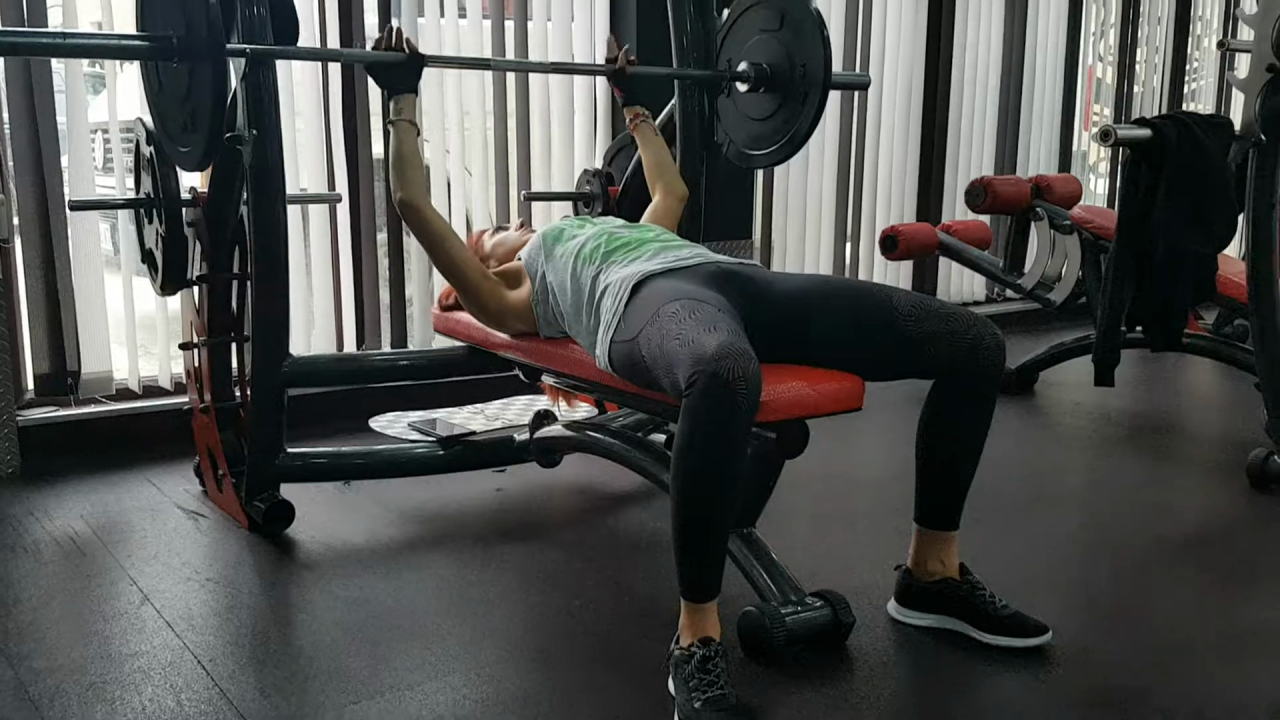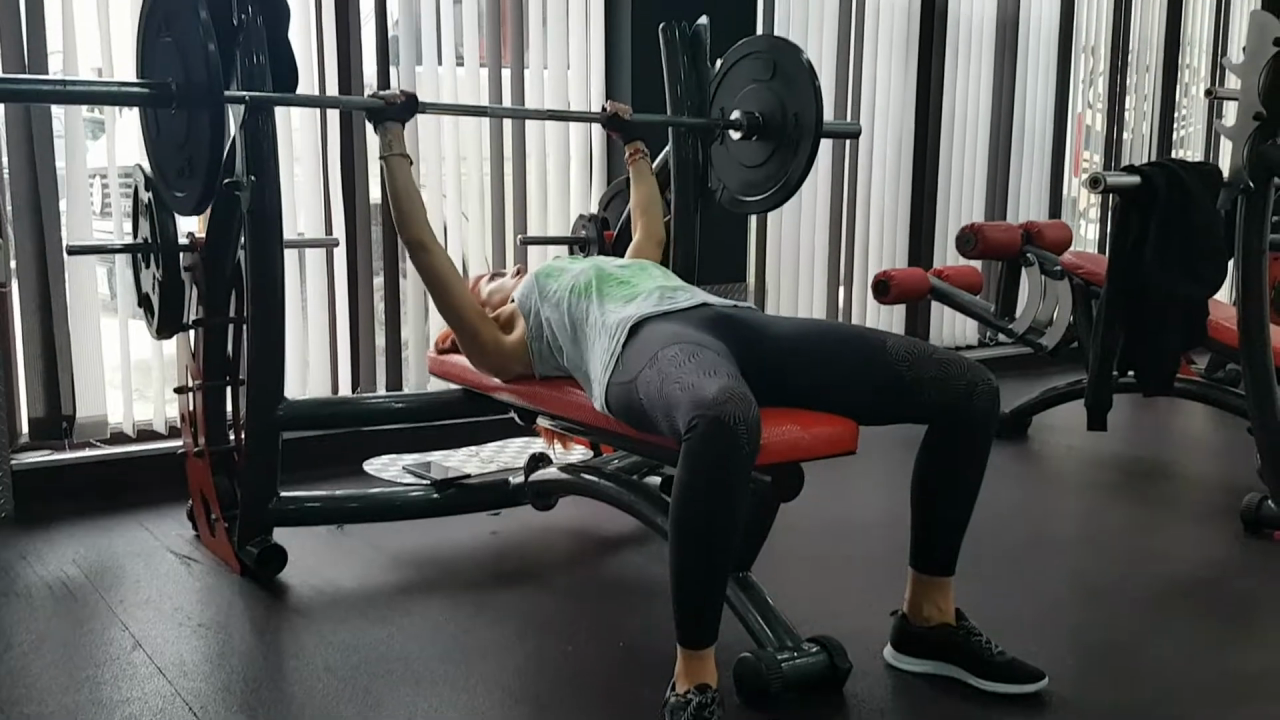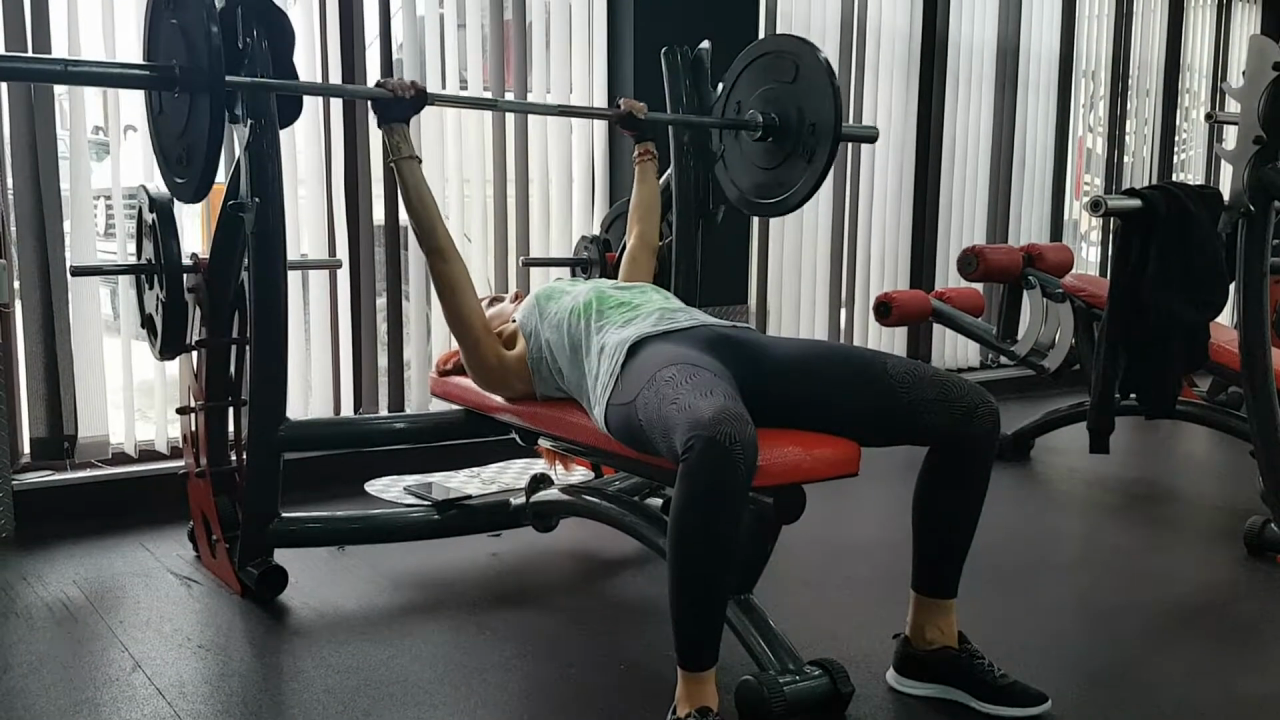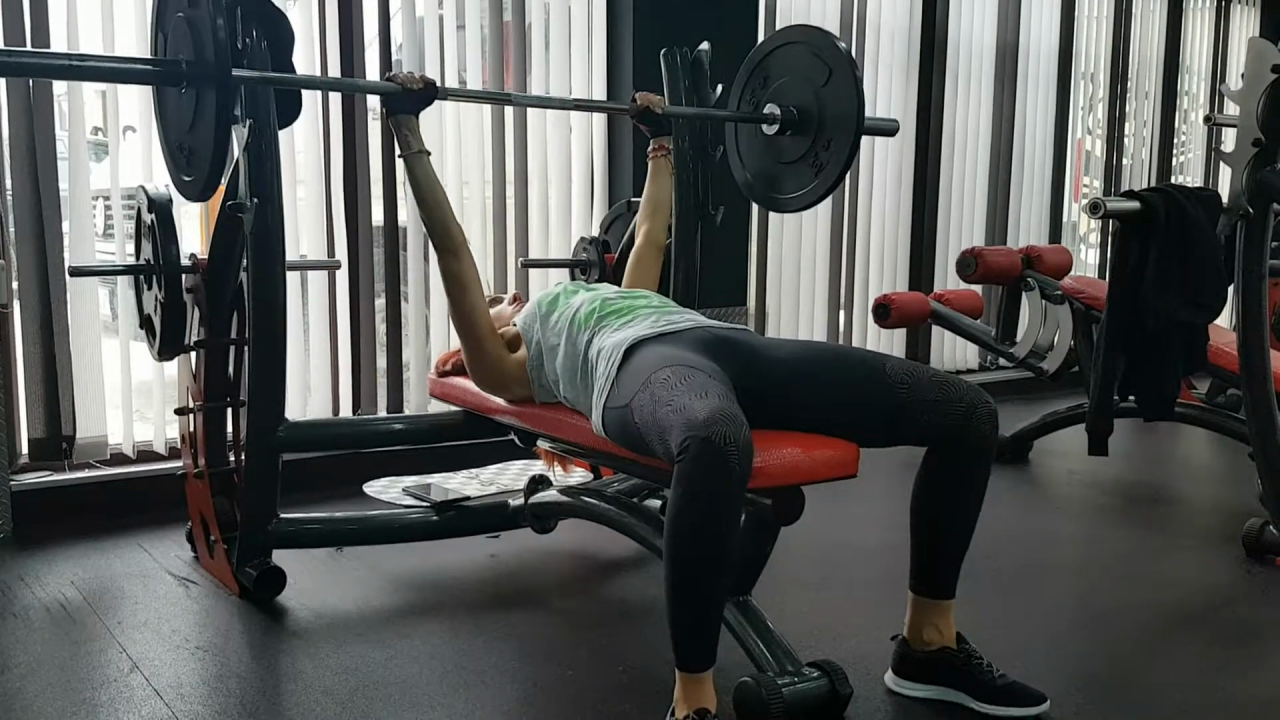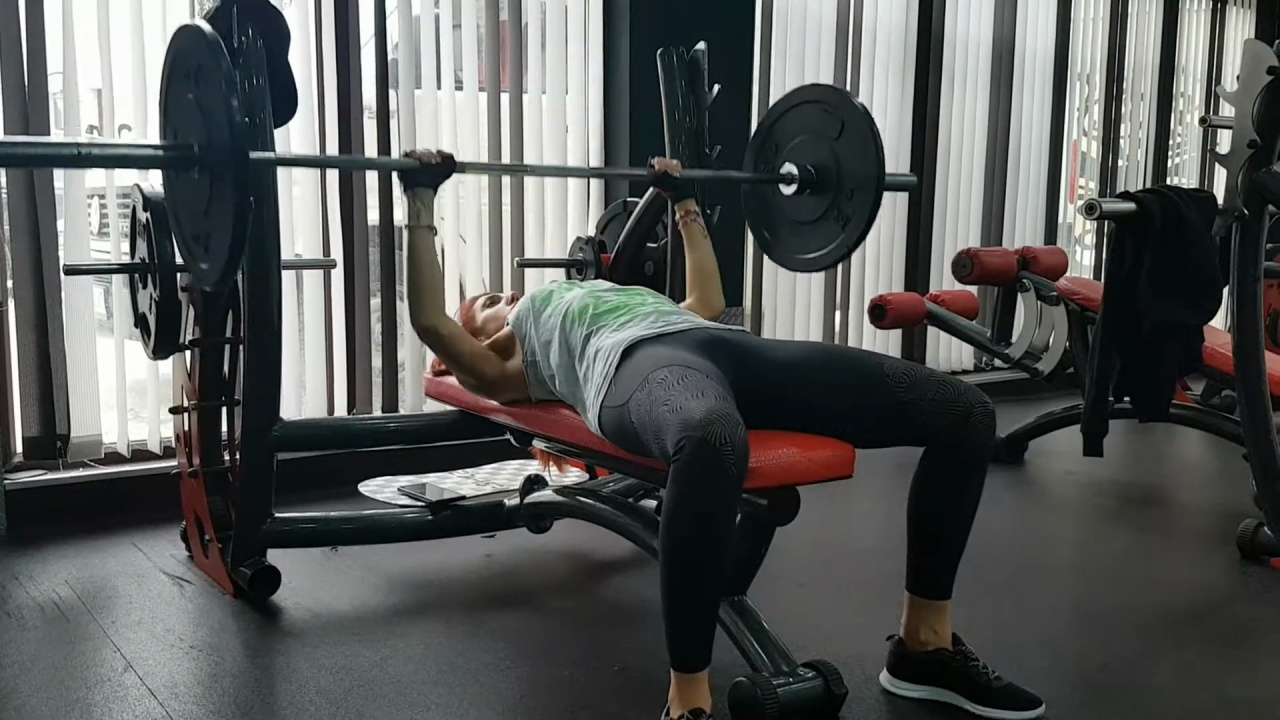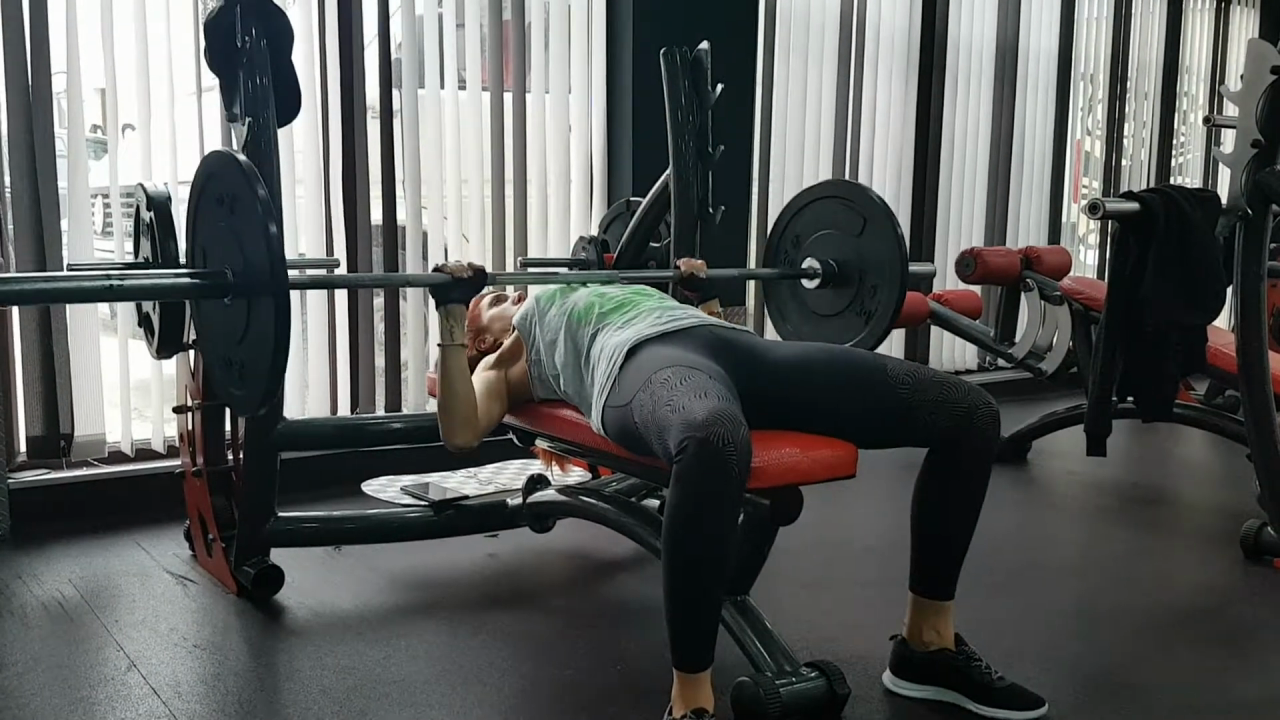
dt=0.7s
person 1, frame 1
left shoulder: (602, 232)
right shoulder: (513, 300)
left elbow: (672, 191)
right elbow: (415, 206)
left wrist: (633, 105)
right wrist: (402, 98)
right hip: (649, 297)
left knee: (972, 345)
right knee: (724, 372)
left ankle: (931, 574)
right ankle: (696, 640)
person 1, frame 2
left shoulder: (588, 286)
right shoulder: (504, 347)
left elbow: (650, 237)
right elbow: (422, 245)
left wrist: (633, 145)
right wrist: (392, 137)
left knee: (968, 389)
right knee: (724, 420)
left ankle: (928, 620)
person 1, frame 3
left shoulder: (592, 306)
right shoulder: (506, 367)
left elbow: (641, 241)
right elbow: (441, 253)
left wrist: (644, 148)
right wrist: (398, 137)
left hip: (729, 342)
left knee: (968, 412)
right knee: (720, 439)
left ankle: (930, 644)
person 1, frame 4
left shoulder: (599, 309)
right shoulder: (506, 370)
left elbow: (651, 239)
right elbow: (452, 253)
left wrist: (659, 141)
right wrist: (408, 130)
left hip: (728, 347)
left knee: (967, 413)
right knee: (715, 443)
left ankle: (927, 645)
person 1, frame 5
left shoulder: (588, 307)
right shoulder: (501, 369)
left elbow: (708, 302)
right elbow: (429, 320)
left wrist: (684, 202)
right wrist: (420, 200)
left hip: (725, 348)
left knee: (963, 412)
right knee: (710, 440)
left ankle: (924, 646)
person 1, frame 6
left shoulder: (597, 303)
right shoulder: (506, 363)
right elbow: (460, 434)
left wrist: (706, 294)
right wrist: (450, 311)
left knee: (968, 414)
right knee: (713, 440)
left ankle: (926, 644)
